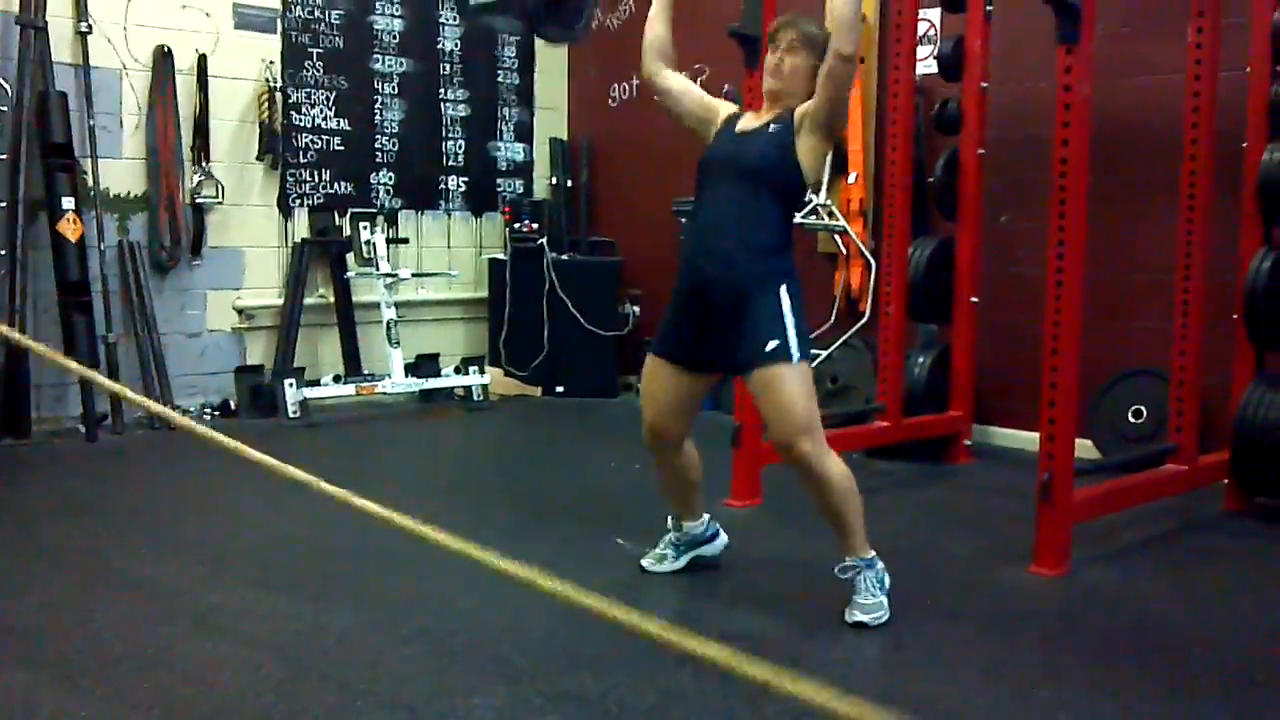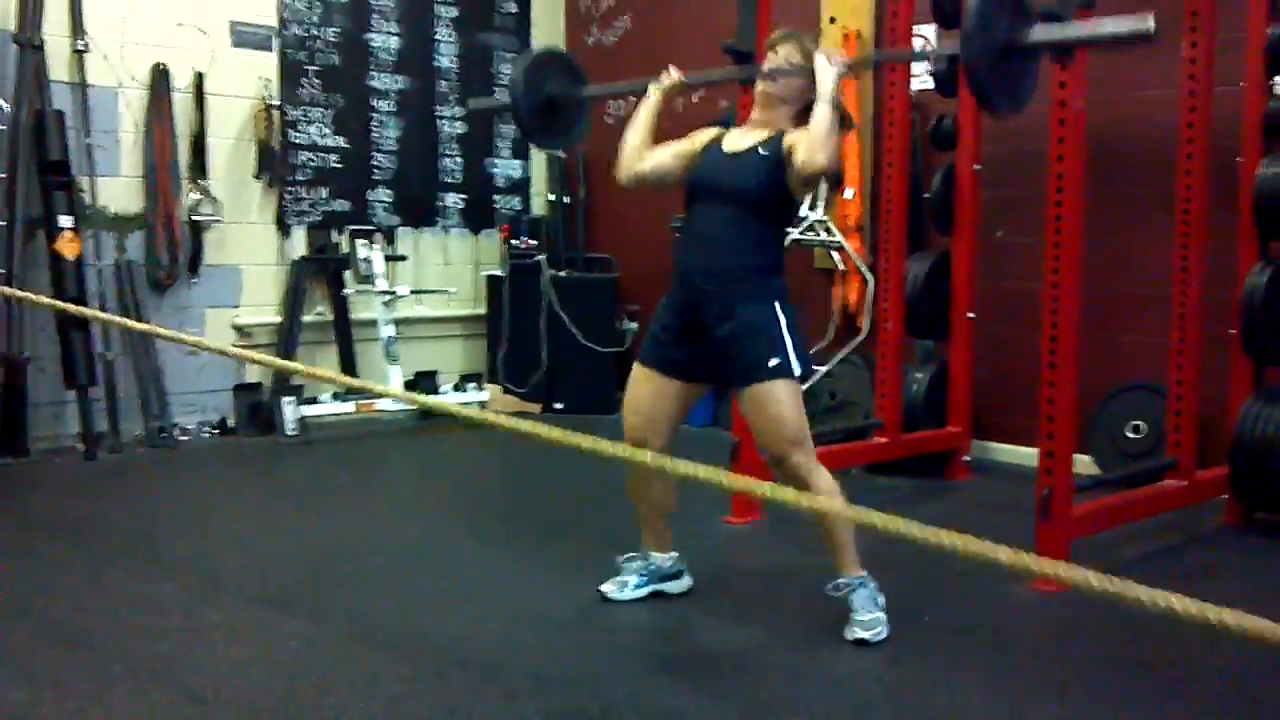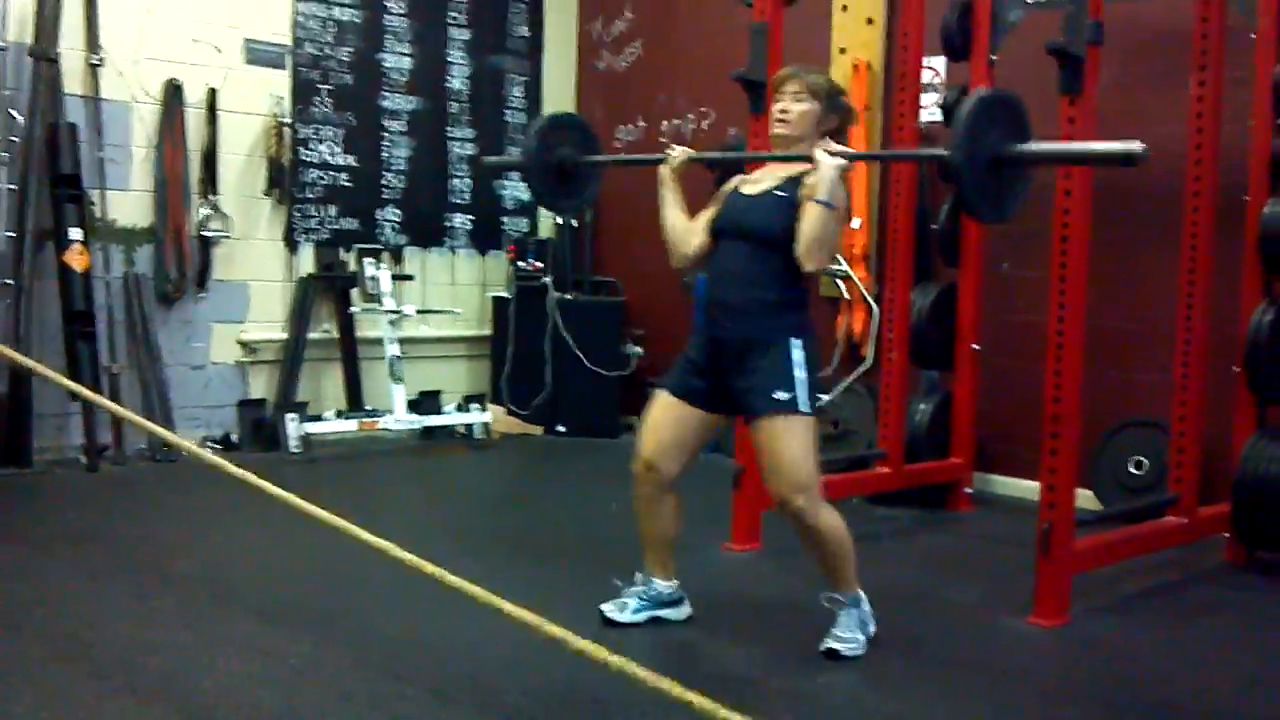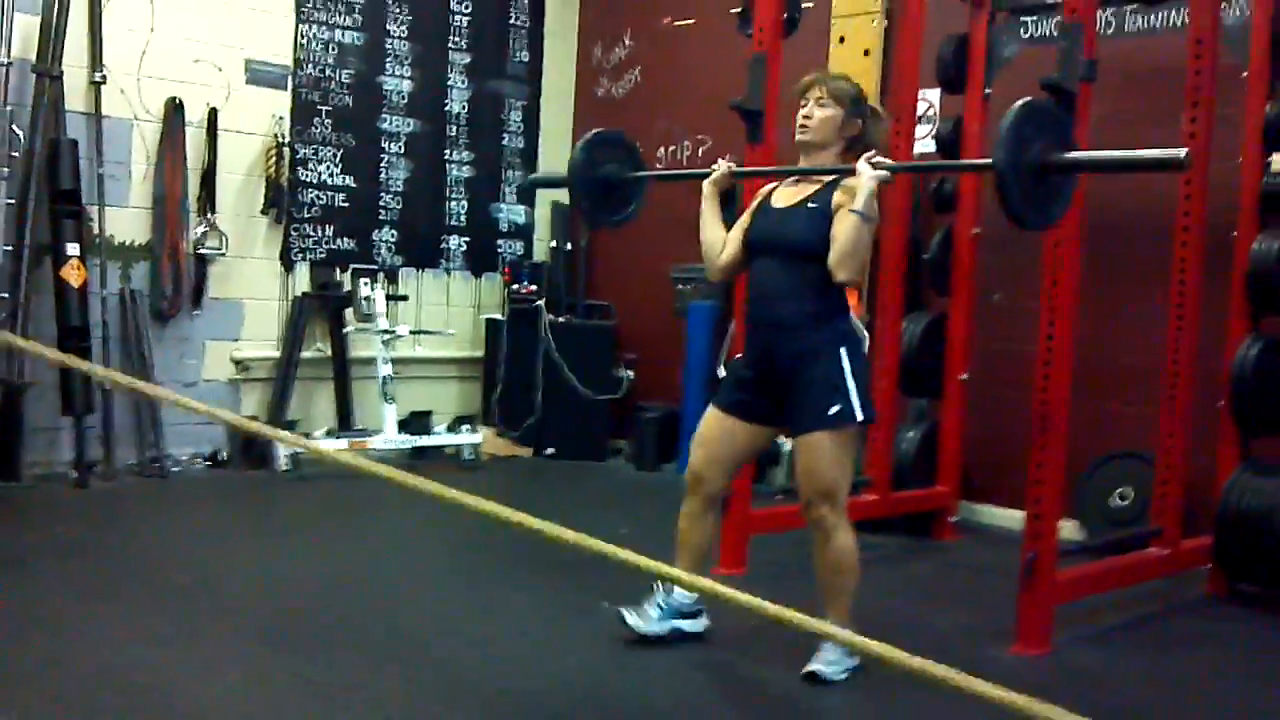
dt=0.3s
person 1, frame 1
left shoulder: (812, 125)
right shoulder: (726, 119)
left elbow: (843, 58)
right elbow: (655, 69)
left hip: (763, 297)
right hip: (695, 296)
left knee: (801, 445)
right knee: (660, 432)
left ankle: (865, 567)
right ankle: (694, 528)
person 1, frame 2
left shoulder: (795, 145)
right shoulder: (712, 139)
left elbow: (820, 160)
right elbow: (631, 170)
left wrist: (828, 83)
right wrist: (656, 96)
left hip: (753, 313)
right hip: (684, 309)
left knee: (794, 459)
right knee: (639, 440)
left ankle: (859, 587)
right ankle: (660, 562)
person 1, frame 3
left shoulder: (819, 182)
right shoulder: (738, 183)
left elbow: (811, 260)
right elbow: (685, 252)
left wrist: (827, 179)
right wrist: (669, 181)
left hip: (778, 350)
right hip: (712, 348)
left knee: (797, 495)
right knee: (652, 466)
left ankle: (852, 605)
right ankle: (660, 587)
person 1, frame 4
left shoulder: (851, 190)
right shoulder: (770, 191)
left elbow: (846, 271)
right elbow: (720, 264)
left wrist: (863, 192)
right wrist: (711, 193)
left hip: (822, 361)
right hip: (757, 361)
left knee: (824, 507)
right knee: (702, 480)
left ankle: (839, 637)
right ankle: (681, 601)
